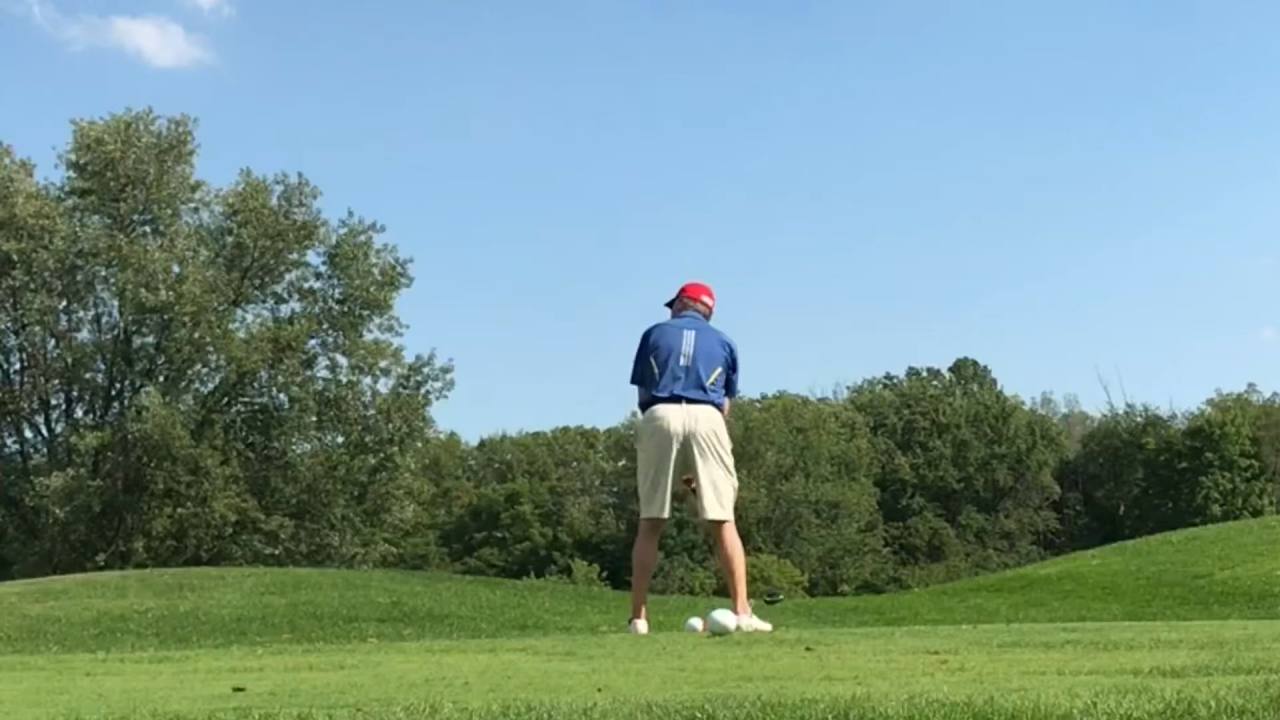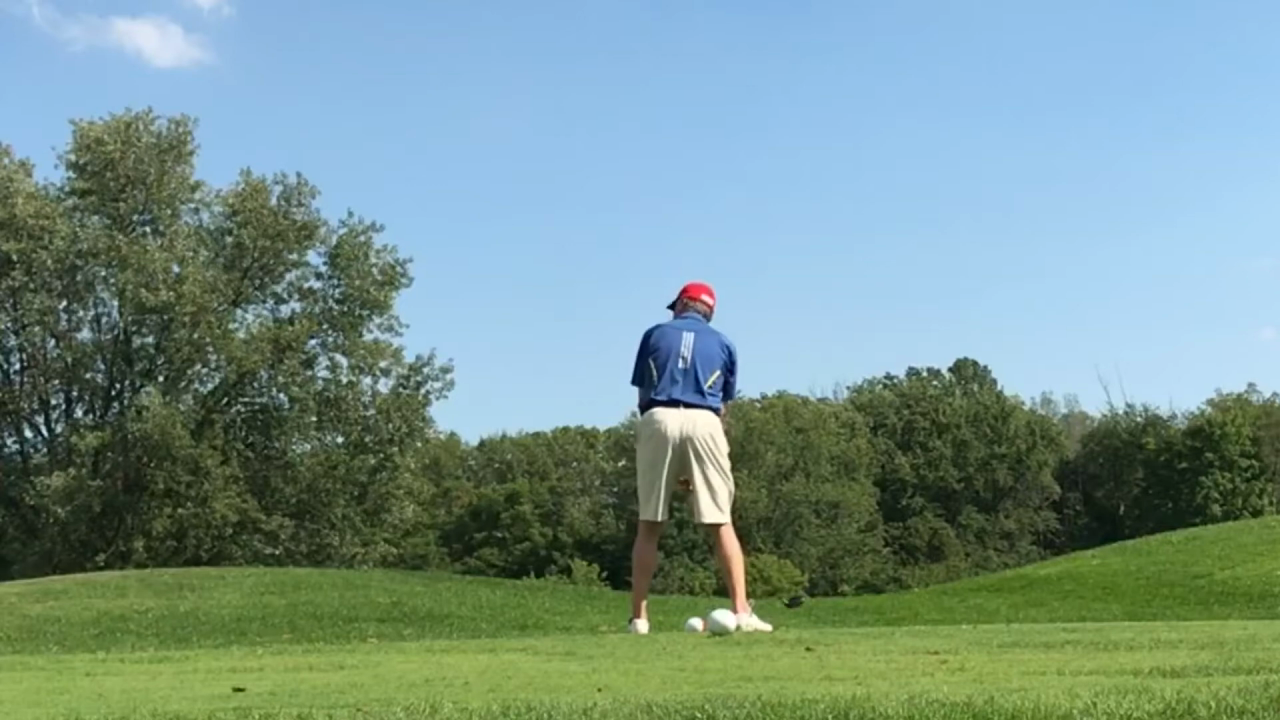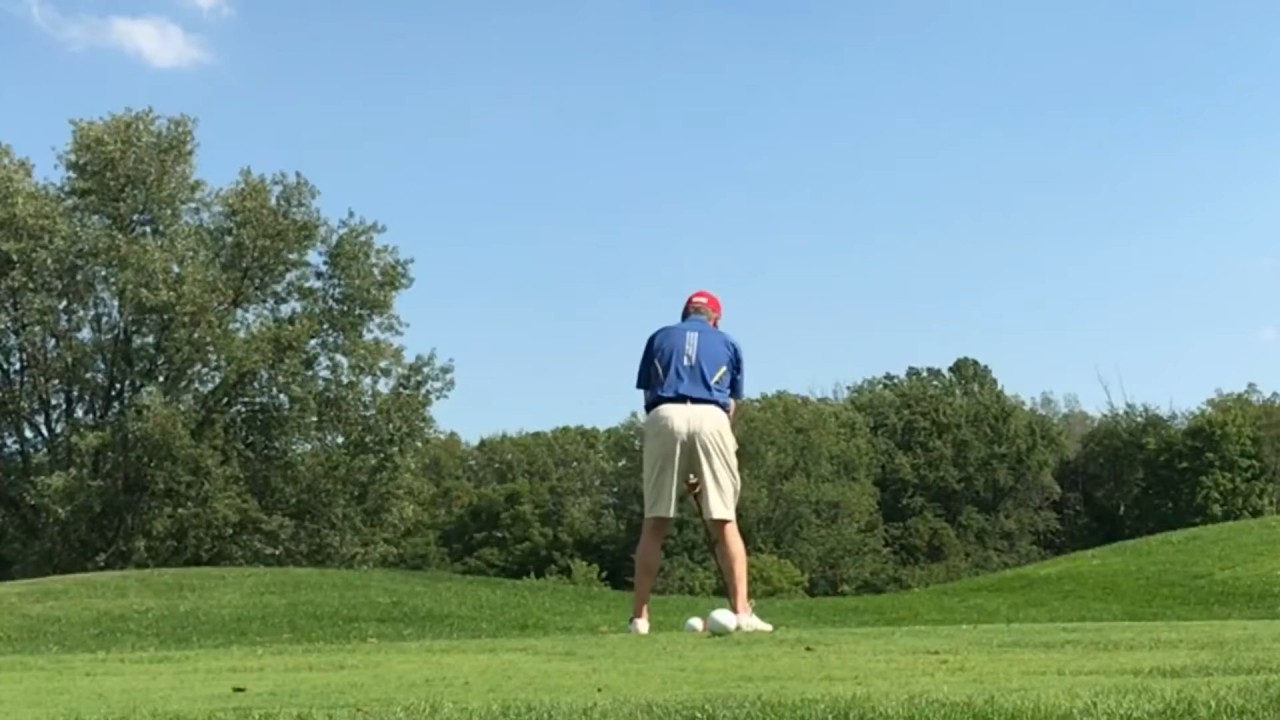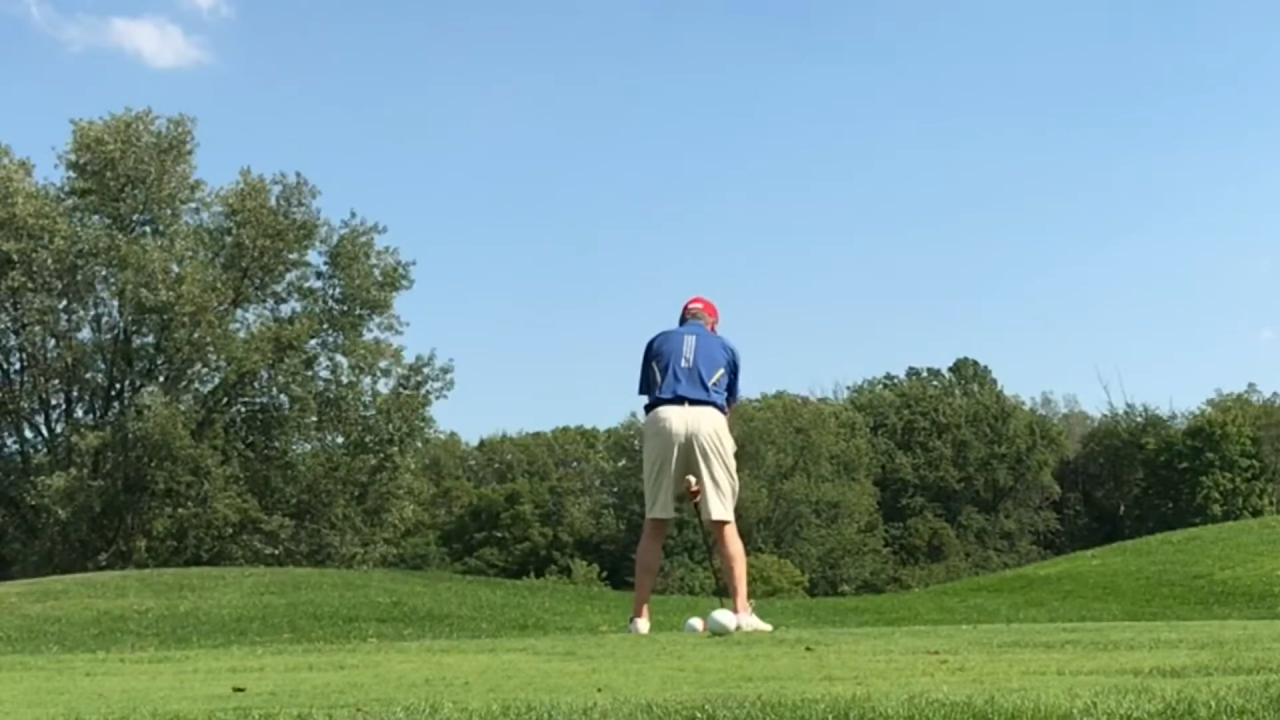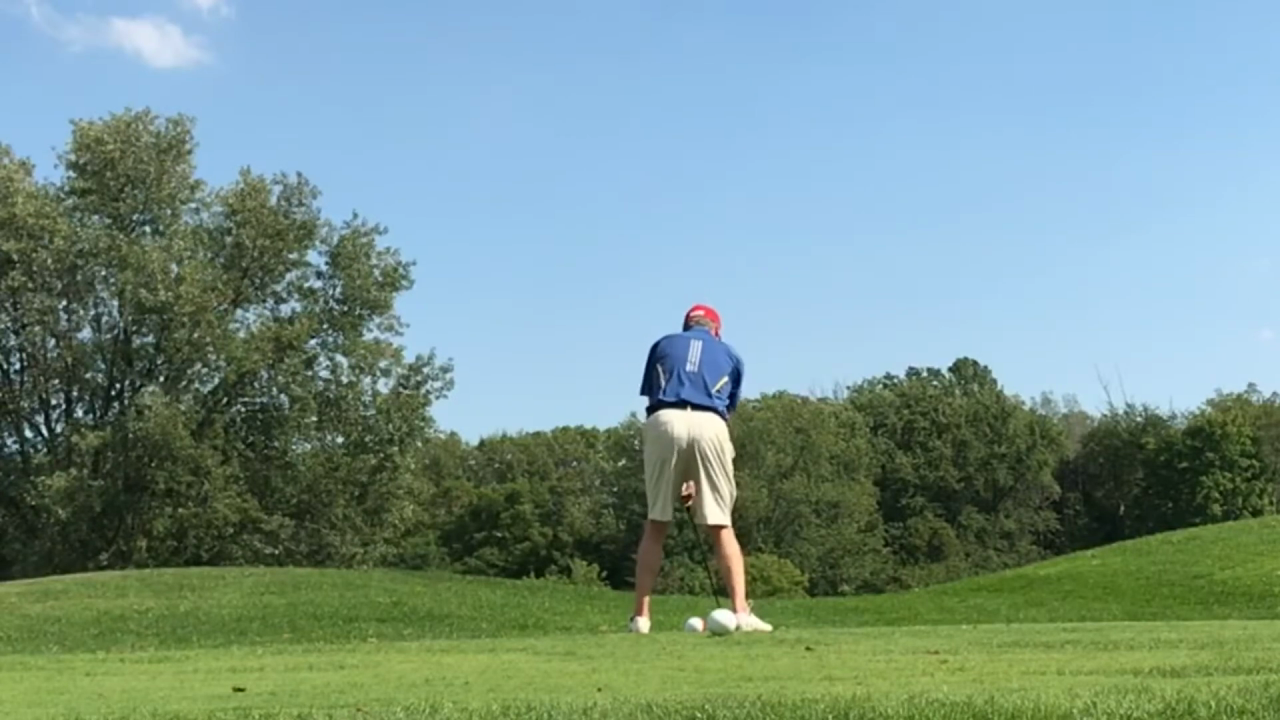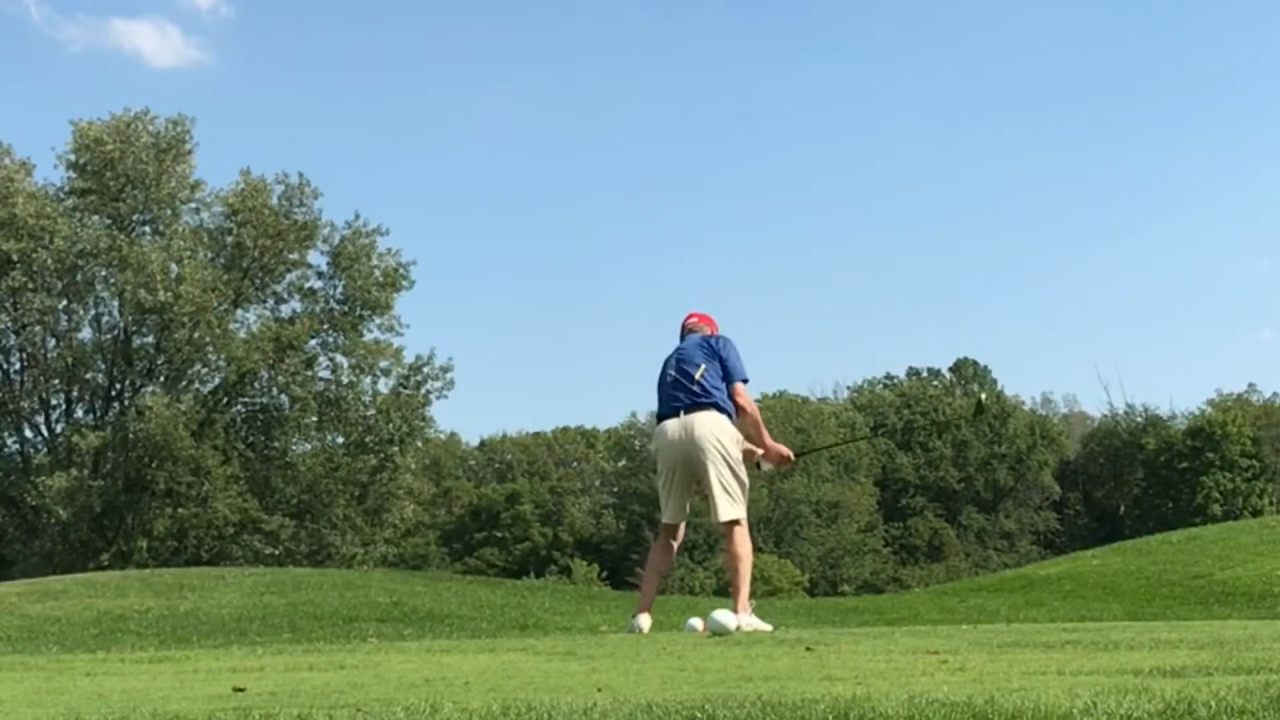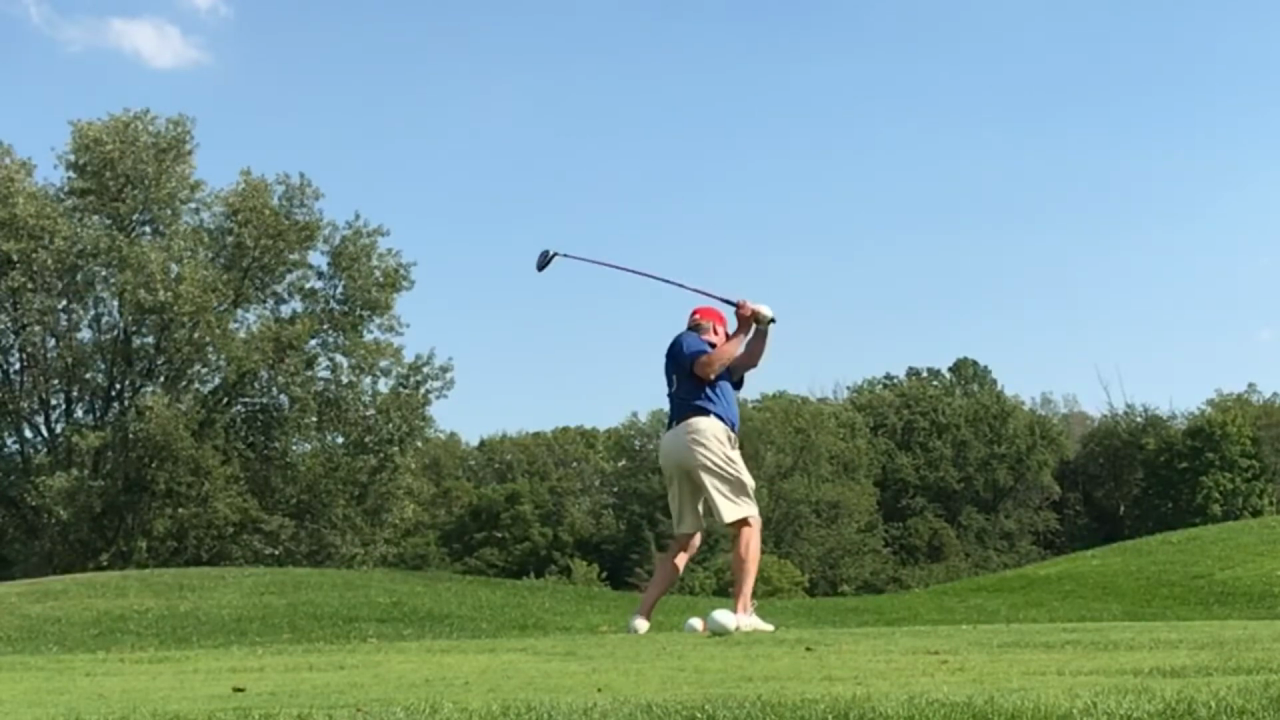
dt=0.4s
person 1, frame 1
left shoulder: (654, 334)
right shoulder: (723, 342)
left elbow: (642, 396)
left hip: (660, 418)
right hip: (705, 419)
left knee: (650, 524)
right knee: (723, 521)
left ankle: (638, 617)
right ankle: (742, 612)
person 1, frame 2
left shoulder: (655, 334)
right shoulder: (723, 343)
left hip: (658, 421)
right hip: (703, 423)
left knee: (649, 526)
right knee: (721, 523)
left ankle: (639, 618)
right ankle: (742, 612)
person 1, frame 3
left shoulder: (659, 337)
right shoulder: (727, 343)
left elbow: (647, 396)
right elbow: (731, 404)
left hip: (665, 418)
right hip: (710, 419)
left knee: (655, 523)
right knee: (725, 521)
left ankle: (639, 617)
right ankle: (742, 612)
person 1, frame 4
left shoulder: (657, 342)
right shoulder: (725, 347)
left wrist: (680, 471)
right wrist: (700, 476)
left hip: (662, 420)
right hip: (707, 421)
left knee: (655, 524)
right knee: (724, 522)
left ankle: (640, 617)
right ankle: (742, 612)
person 1, frame 5
left shoulder: (663, 345)
right shoulder: (731, 356)
right wrist: (696, 481)
left hip: (664, 423)
right hip: (709, 427)
left knee: (656, 525)
right knee: (721, 526)
left ankle: (640, 616)
right ankle: (741, 612)
person 1, frame 6
left shoulder: (669, 362)
right shoulder: (719, 344)
right elbow: (741, 400)
left wrist: (748, 449)
right wrist: (767, 444)
left hip: (667, 433)
right hip: (709, 427)
left knee: (670, 530)
right knee: (735, 524)
left ankle: (642, 614)
right ankle: (742, 612)
person 1, frame 7
right shoulder: (685, 340)
left elbow: (745, 361)
right elbow: (707, 367)
left wrist: (760, 326)
right wrist: (742, 332)
left hip: (675, 447)
right hip: (703, 435)
left knee: (685, 541)
right knee: (748, 523)
left ankle: (641, 615)
right ankle: (743, 612)
